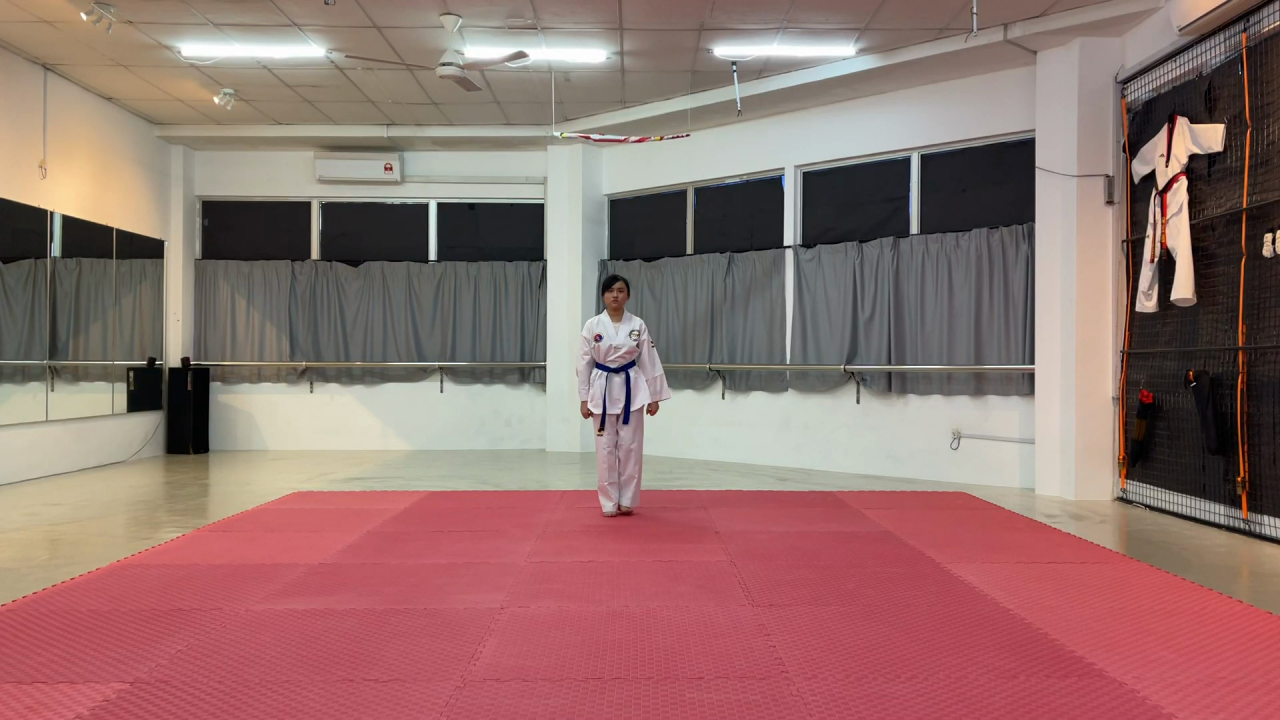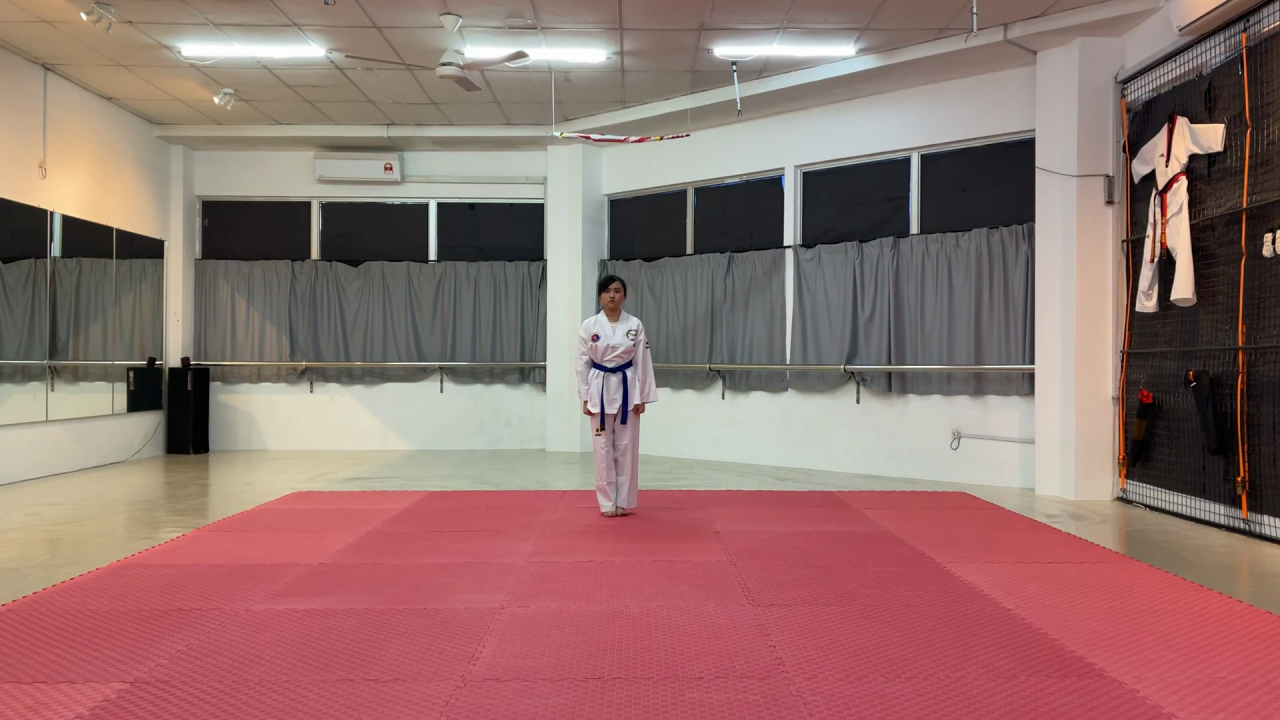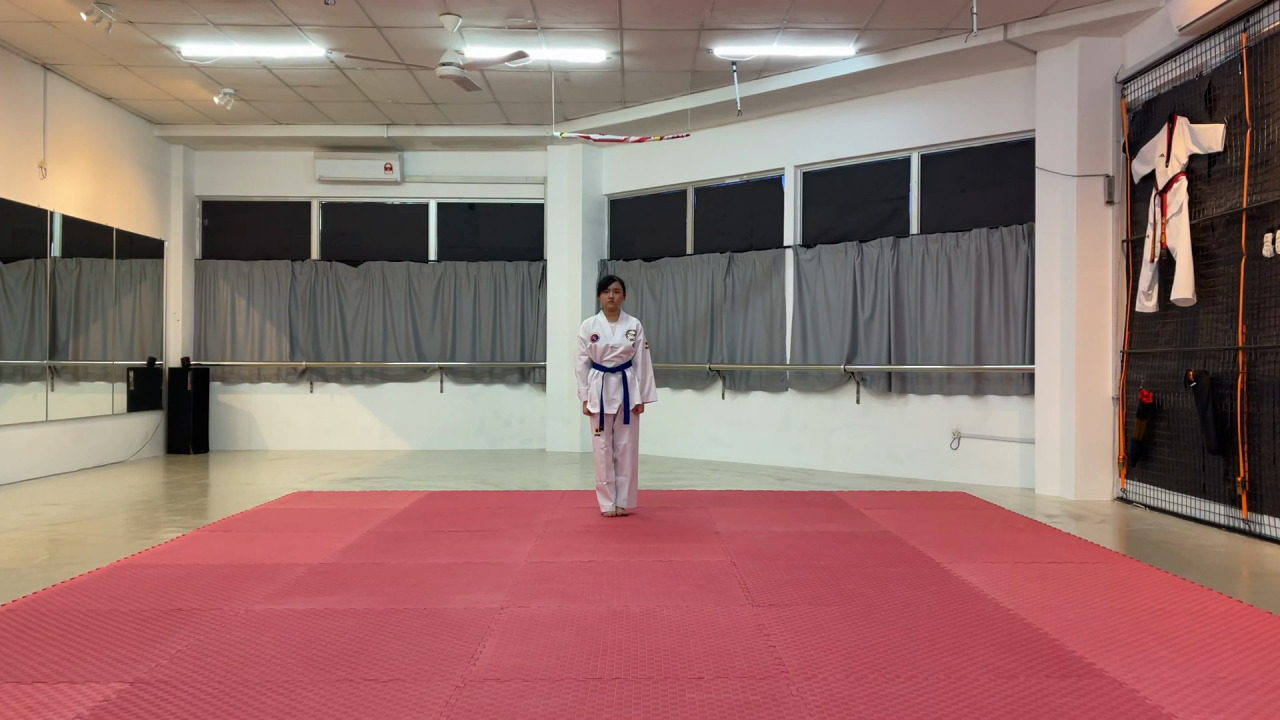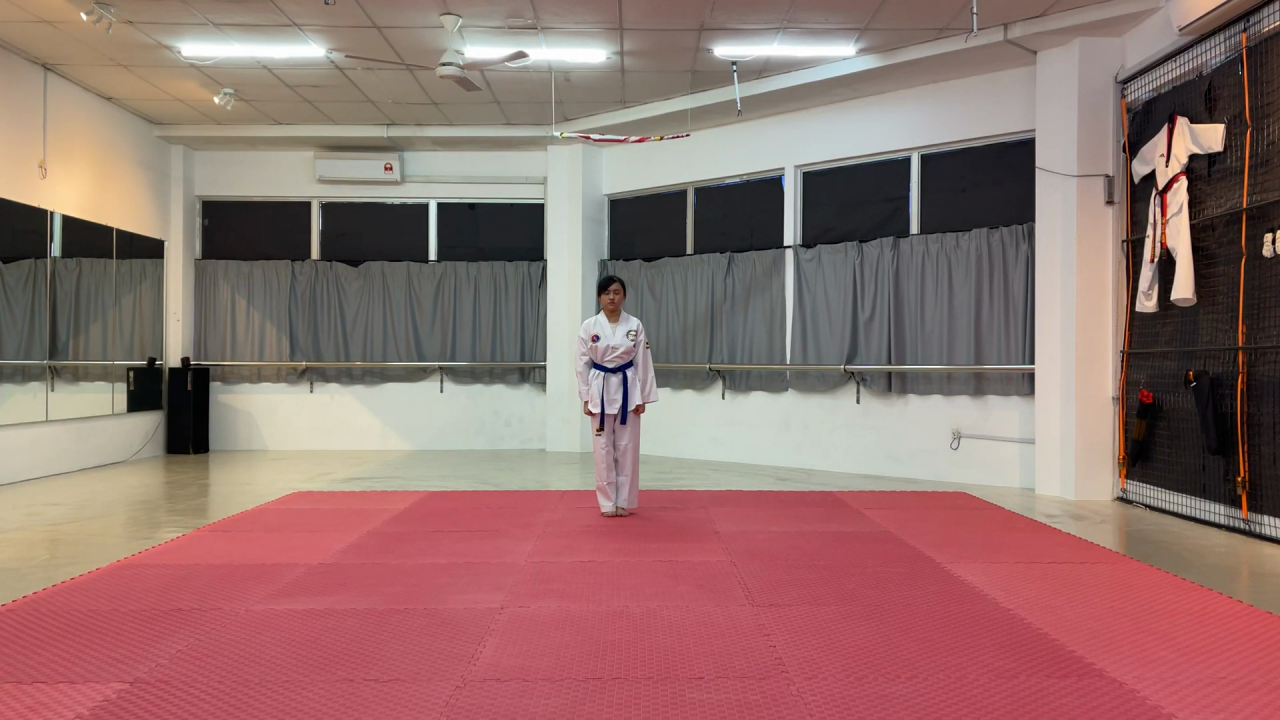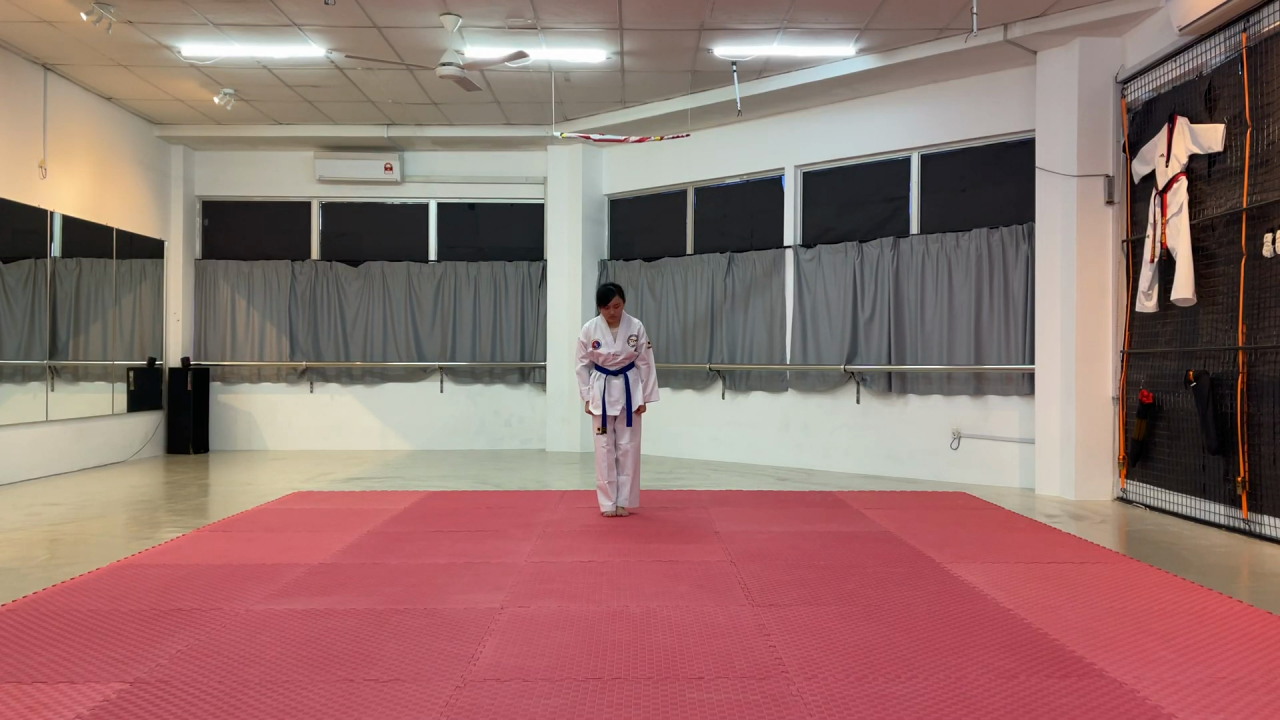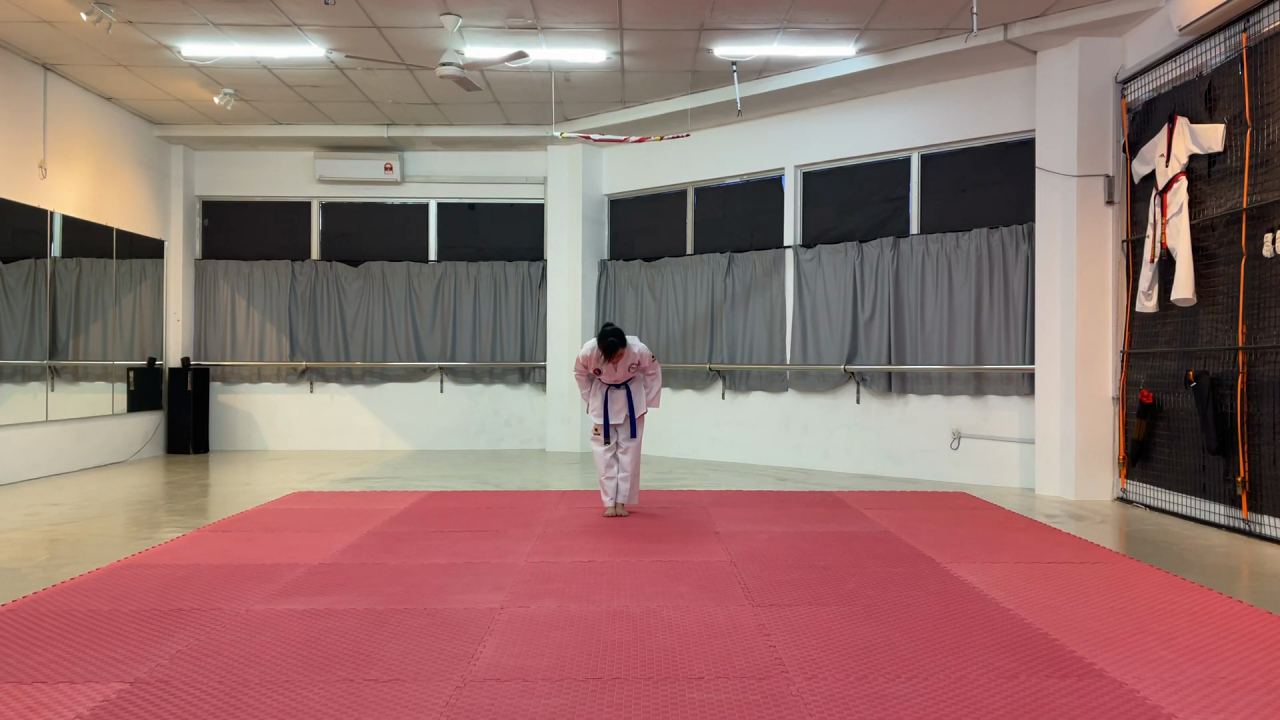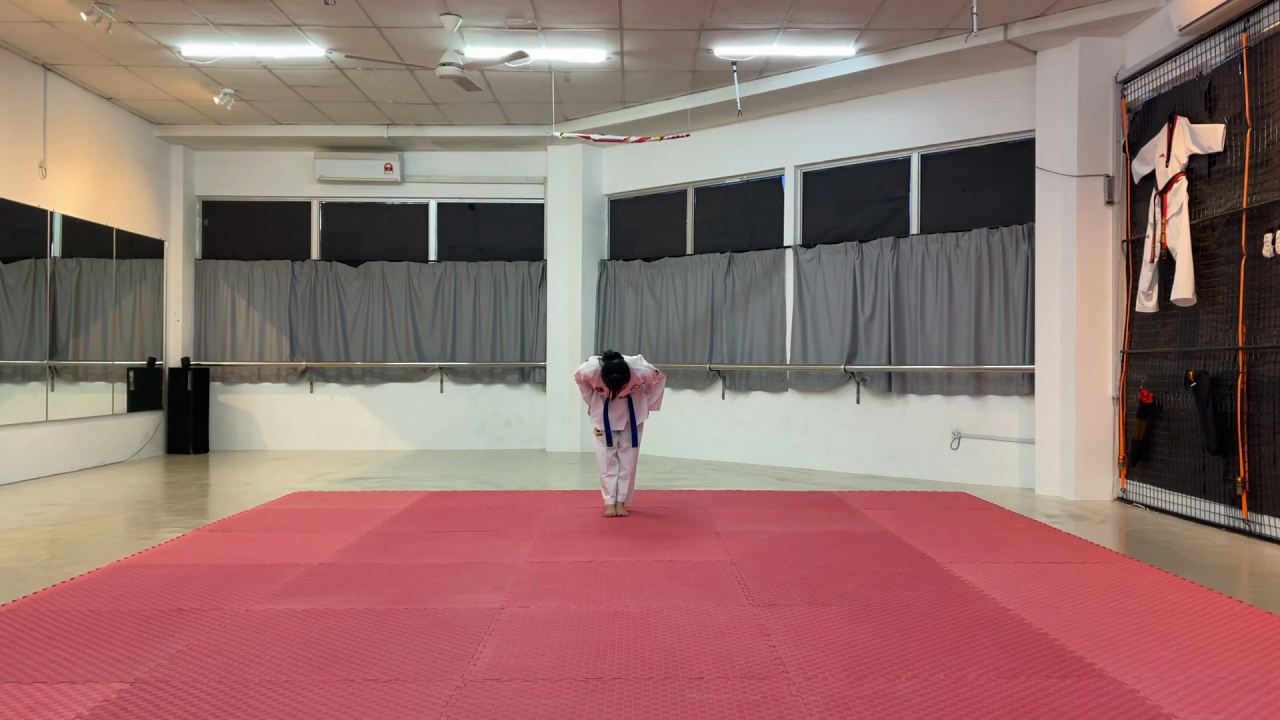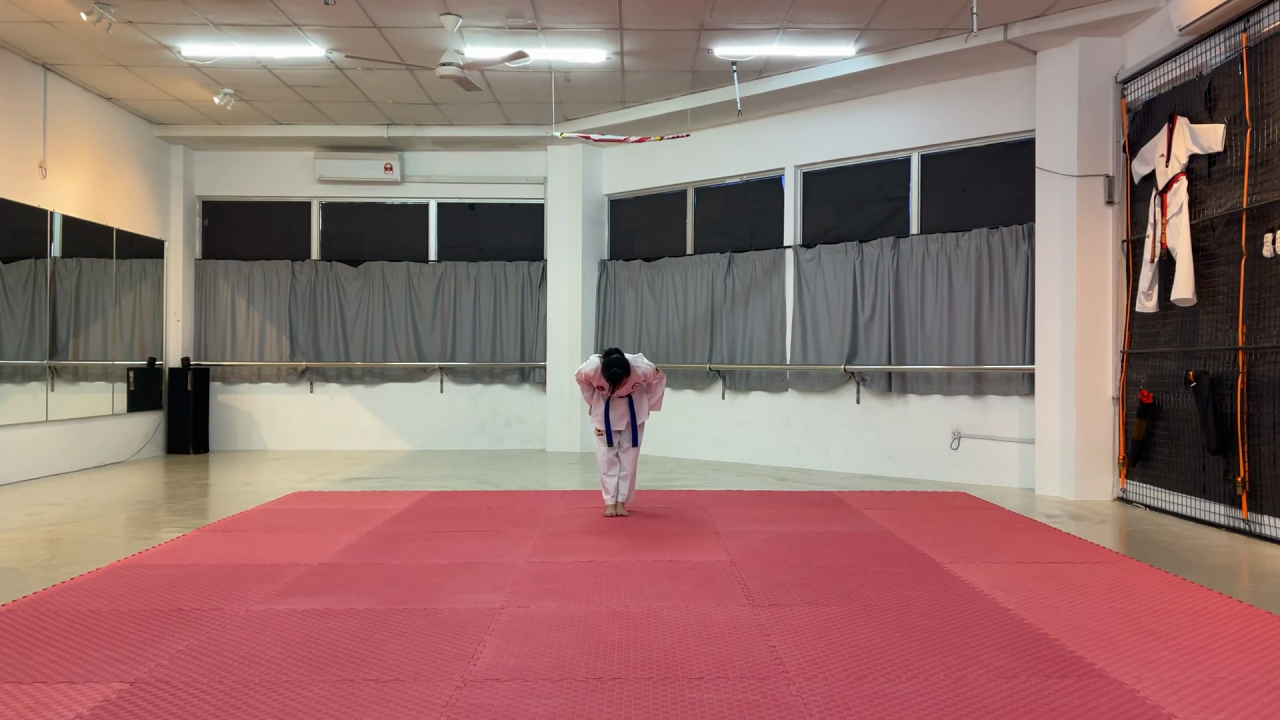
dt=0.3s
person 1, frame 1
left shoulder: (638, 325)
right shoulder: (592, 325)
left elbow: (649, 361)
right elbow: (584, 363)
left wrist: (654, 396)
right wrist: (585, 398)
left hip: (631, 389)
right hip: (602, 389)
left knee: (631, 446)
right knee: (606, 447)
left ankle: (626, 500)
right ankle: (609, 502)
person 1, frame 2
left shoulder: (635, 325)
right shoulder: (589, 326)
left elbow: (643, 363)
right elbow: (583, 363)
left wrist: (642, 397)
right wrist: (585, 398)
left hip: (627, 389)
right hip: (600, 389)
left knee: (626, 447)
right knee: (603, 447)
left ankle: (623, 501)
right ankle: (607, 502)
person 1, frame 3
left shoulder: (634, 325)
right shoulder: (589, 326)
left elbow: (642, 363)
right elbow: (582, 363)
left wrist: (642, 397)
right wrist: (585, 398)
left hip: (627, 389)
right hip: (599, 389)
left knee: (626, 447)
right knee: (603, 447)
left ankle: (624, 501)
right ankle: (608, 502)
person 1, frame 4
left shoulder: (635, 326)
right shoulder: (589, 326)
left elbow: (643, 363)
right elbow: (582, 363)
left wrist: (643, 398)
right wrist: (585, 398)
left hip: (628, 390)
right hip: (600, 390)
left knee: (627, 447)
right knee: (603, 447)
left ankle: (624, 502)
right ankle: (608, 502)
person 1, frame 5
left shoulder: (636, 327)
right shoulder: (589, 329)
left elbow: (646, 363)
right elbow: (582, 365)
left wrist: (644, 397)
right wrist: (587, 397)
left hip: (629, 391)
right hip: (601, 392)
left knee: (628, 448)
right knee: (604, 448)
left ankle: (623, 502)
right ankle: (608, 503)
person 1, frame 6
left shoulder: (638, 350)
right shoulder: (588, 352)
left elbow: (653, 373)
right elbow: (580, 374)
left wrist: (645, 403)
right wrist: (590, 401)
left hip: (630, 399)
right hip: (603, 400)
left knee: (629, 448)
right knee: (604, 448)
left ankle: (622, 500)
right ankle: (609, 501)
person 1, frame 7
left shoulder: (642, 370)
right shoulder: (590, 370)
left elbow: (659, 379)
right elbow: (580, 379)
left wrist: (647, 405)
right wrist: (592, 403)
left hip: (632, 406)
right hip: (604, 408)
left knee: (628, 450)
right knee: (606, 451)
left ankle: (621, 501)
right ankle: (610, 501)
person 1, frame 8
left shoulder: (643, 368)
right shoulder: (591, 369)
left elbow: (659, 379)
right elbow: (580, 379)
left wrist: (647, 405)
right wrist: (593, 403)
left hip: (632, 407)
right hip: (605, 408)
left knee: (628, 451)
right knee: (607, 452)
left ankle: (621, 501)
right ankle: (610, 501)
